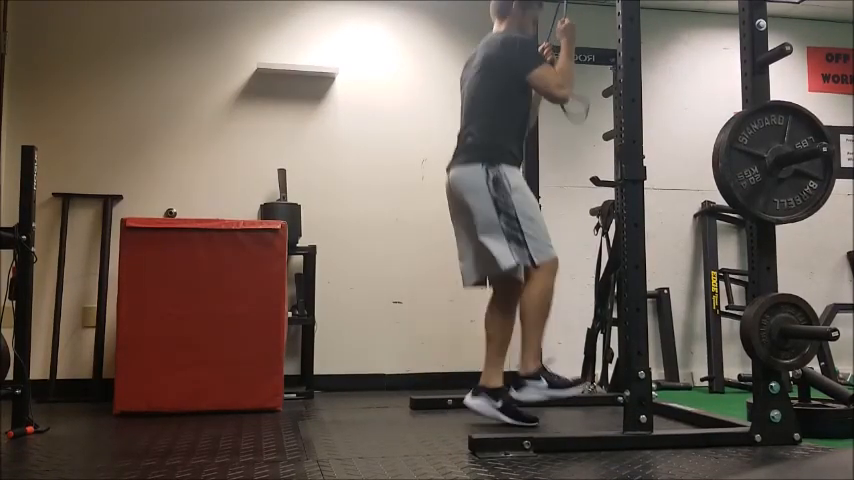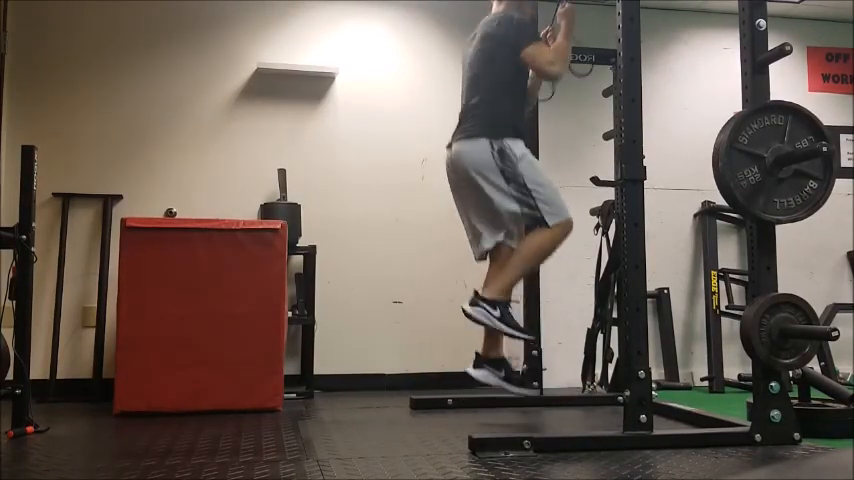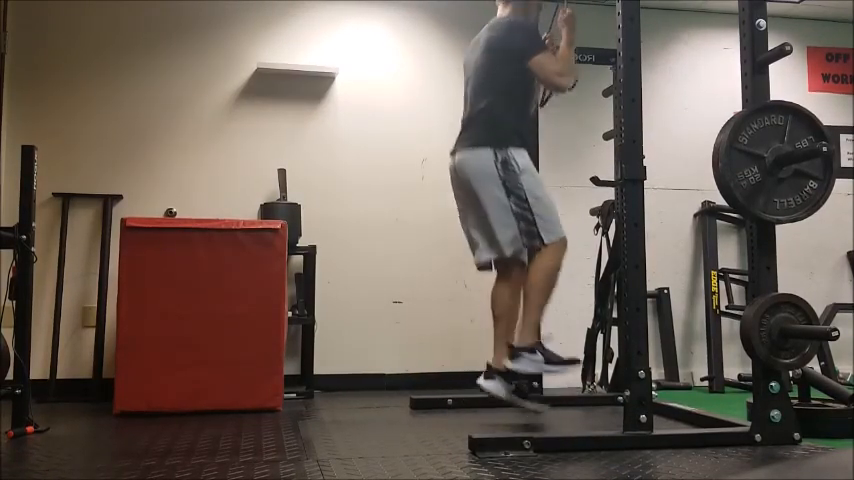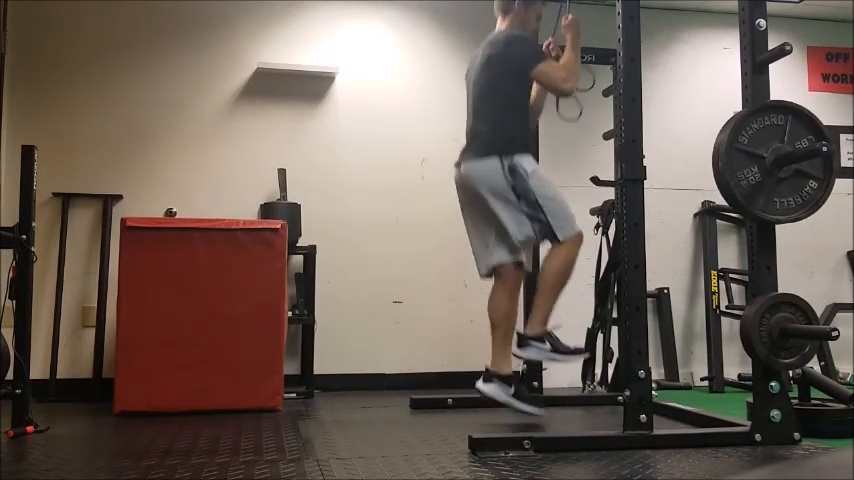
dt=0.3s
person 1, frame 1
left shoulder: (479, 56)
right shoulder: (513, 50)
right elbow: (560, 91)
left wrist: (537, 69)
right wrist: (566, 45)
left hip: (468, 173)
right hip: (489, 172)
left knee: (513, 281)
right knee: (539, 267)
left ankle: (489, 389)
right ankle: (530, 373)
person 1, frame 2
left shoulder: (485, 36)
left elbow: (520, 101)
right elbow: (553, 68)
left wrist: (538, 53)
left hip: (467, 149)
right hip: (491, 146)
left knee: (506, 248)
right knee: (556, 223)
left ankle: (490, 359)
right ankle: (490, 299)
person 1, frame 3
left shoulder: (486, 43)
right elbow: (563, 80)
left wrist: (534, 65)
left hip: (469, 157)
right hip: (496, 155)
left knee: (513, 262)
right knee: (551, 243)
left ankle: (499, 368)
right ankle: (526, 348)
person 1, frame 4
left shoulder: (485, 56)
right shoulder: (516, 44)
left elbow: (525, 116)
right elbow: (567, 83)
left wrist: (542, 75)
right wrist: (571, 39)
left hip: (474, 165)
right hip: (500, 164)
left knee: (511, 270)
right knee: (567, 237)
left ankle: (498, 373)
right ankle: (535, 335)
